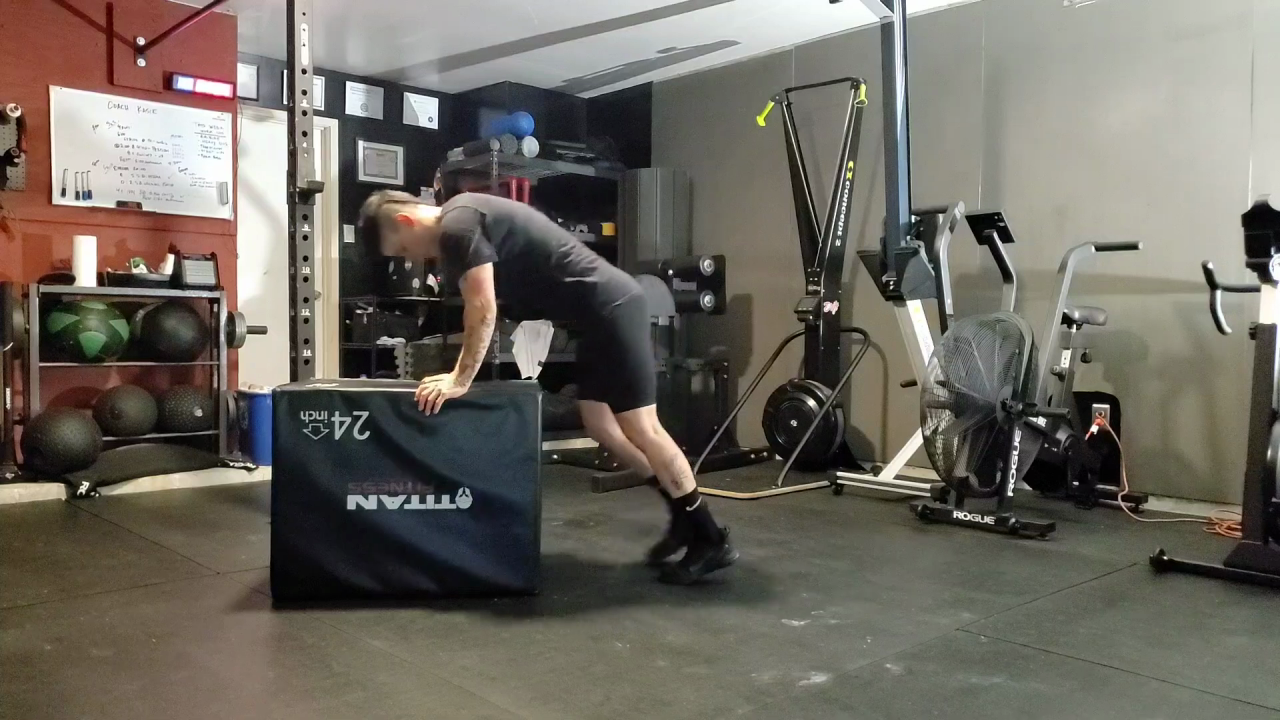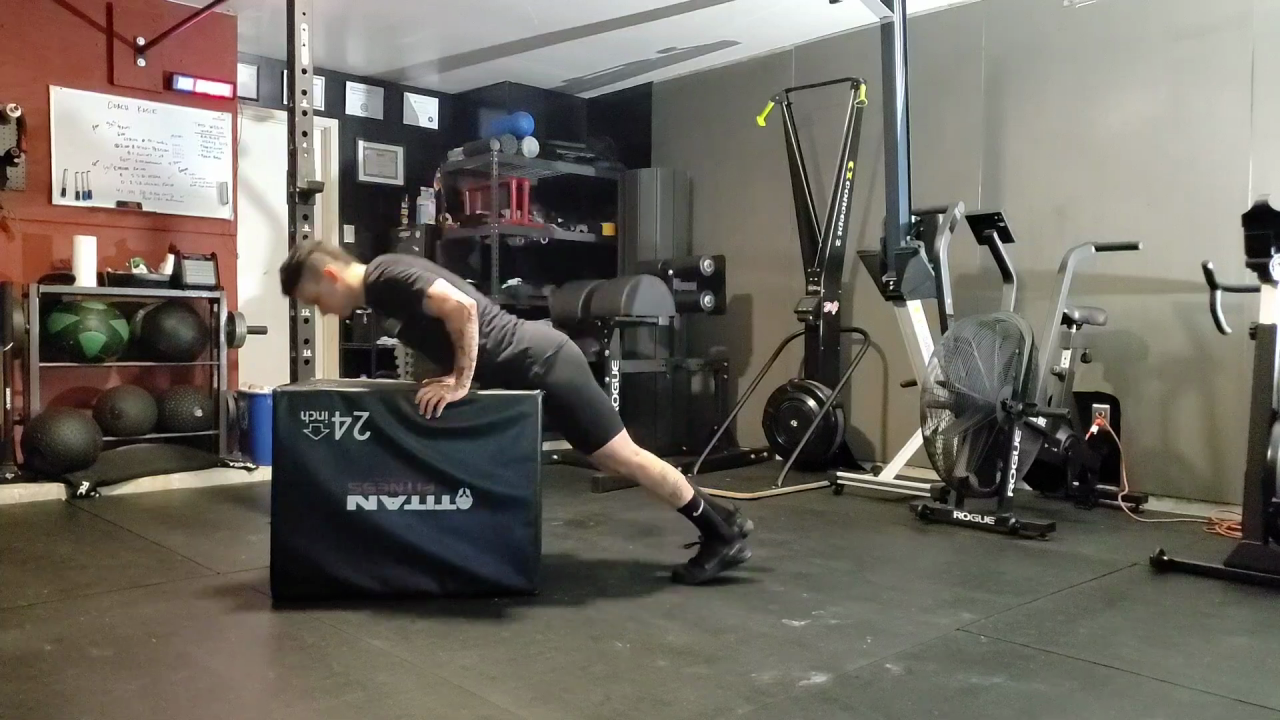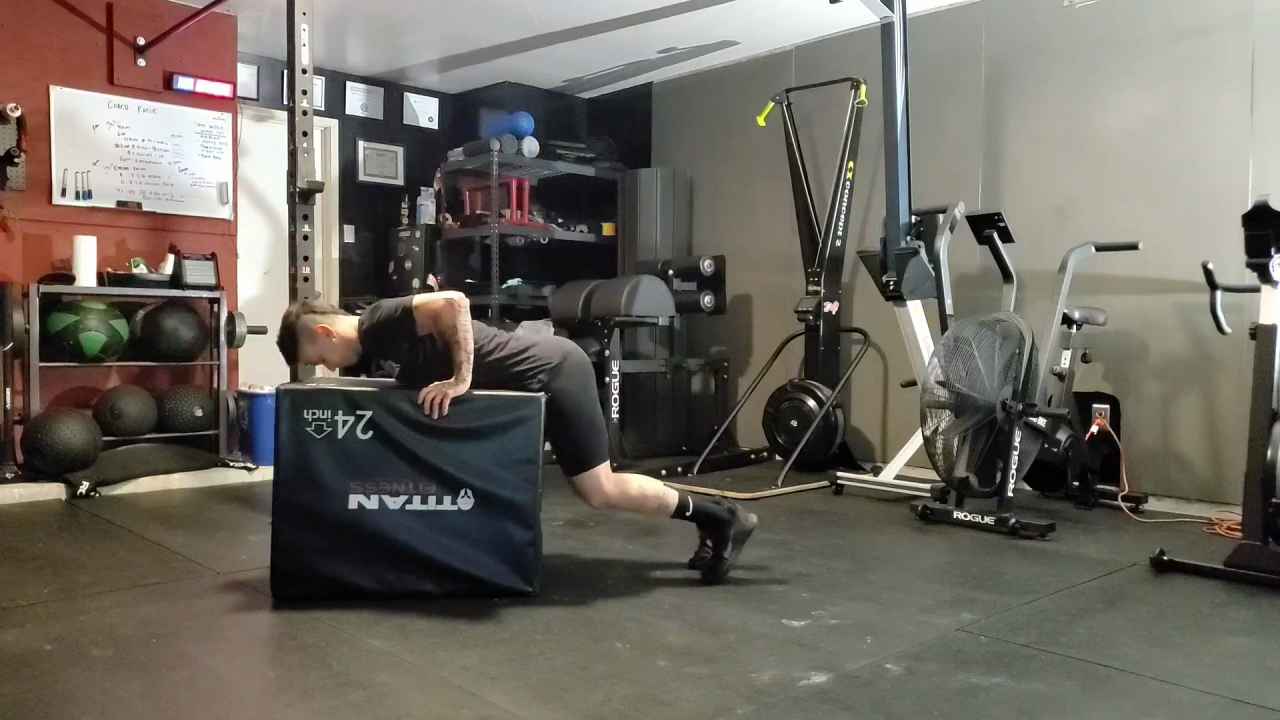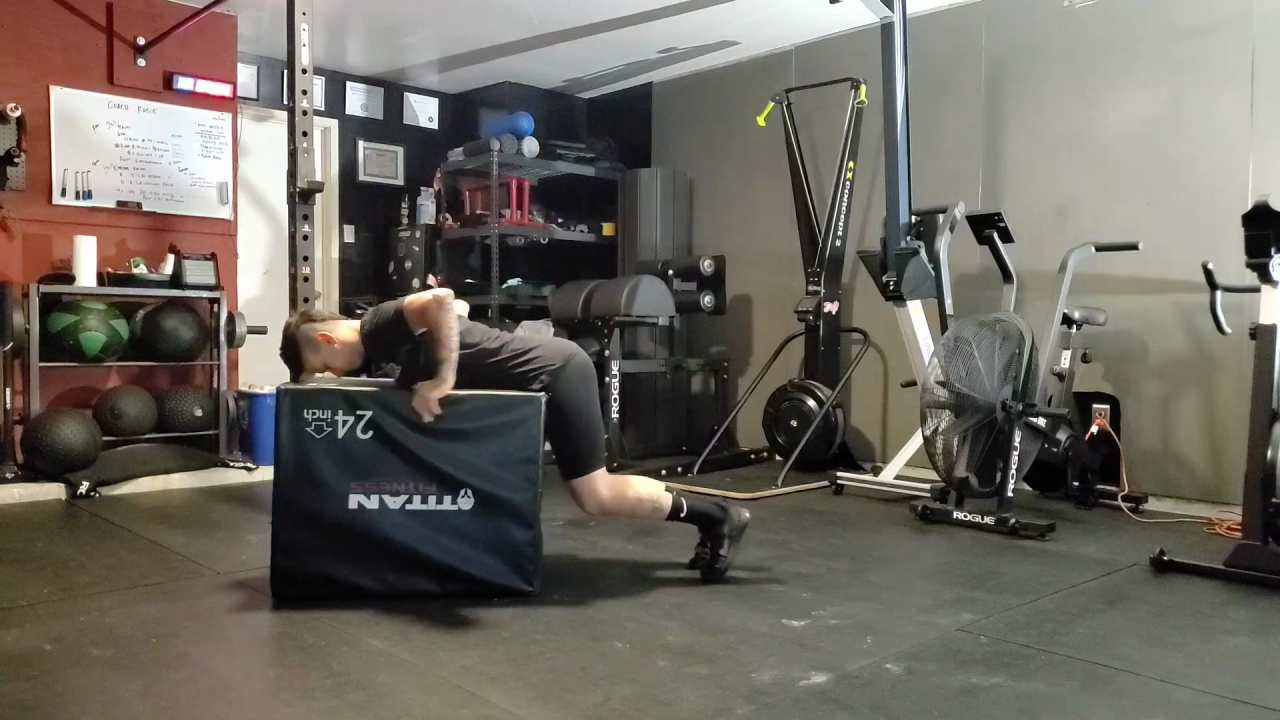
dt=0.5s
person 1, frame 1
left shoulder: (457, 222)
right shoulder: (465, 218)
left elbow: (482, 309)
right elbow: (487, 307)
left wrist: (461, 380)
right wrist: (461, 372)
left hip: (612, 306)
right hip: (601, 312)
left knee: (639, 428)
right knee: (600, 424)
left ankle: (710, 539)
right ankle: (684, 517)
person 1, frame 2
left shoulder: (384, 278)
right shoulder: (382, 287)
left elbow: (463, 310)
left wrist: (460, 384)
right wrist: (452, 379)
left hip: (544, 363)
right hip: (537, 362)
left knee: (621, 455)
right knee: (613, 458)
left ankle: (724, 534)
right ankle: (720, 523)
person 1, frame 3
left shoulder: (377, 323)
right shoulder: (380, 346)
left elbow: (452, 304)
left wrist: (461, 380)
left hip: (552, 373)
right hip: (546, 372)
left knee: (599, 490)
right knee: (598, 486)
left ankle: (723, 519)
right ankle: (711, 519)
person 1, frame 4
left shoulder: (381, 325)
right shoulder: (383, 345)
left elbow: (441, 300)
left wrist: (442, 380)
left hip: (555, 374)
right hip: (550, 373)
left knee: (594, 496)
right knee: (593, 487)
left ankle: (718, 517)
right ankle: (711, 517)
